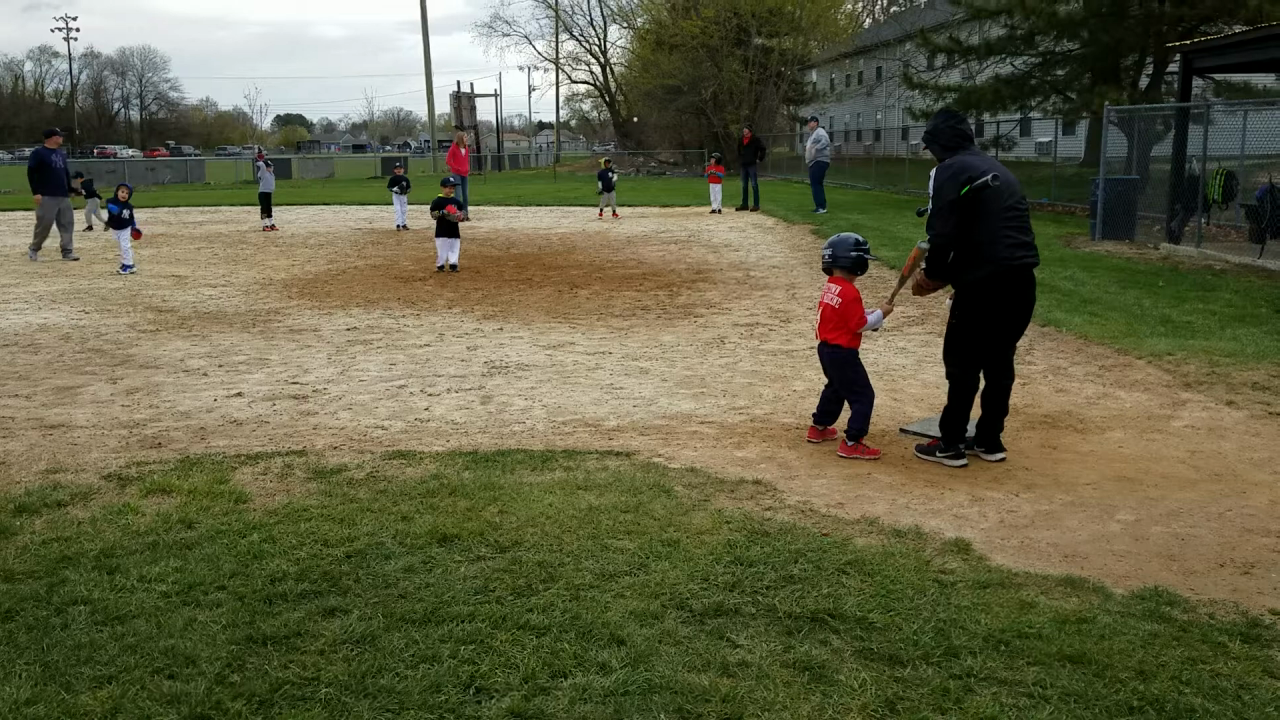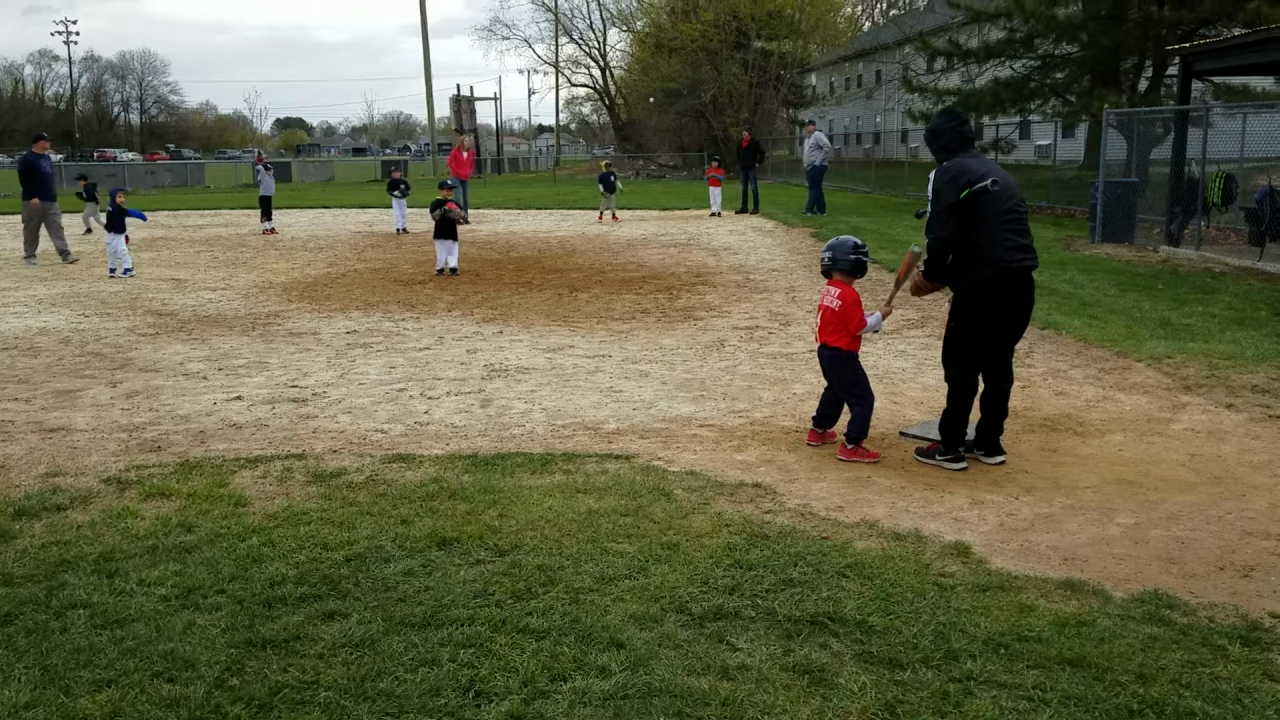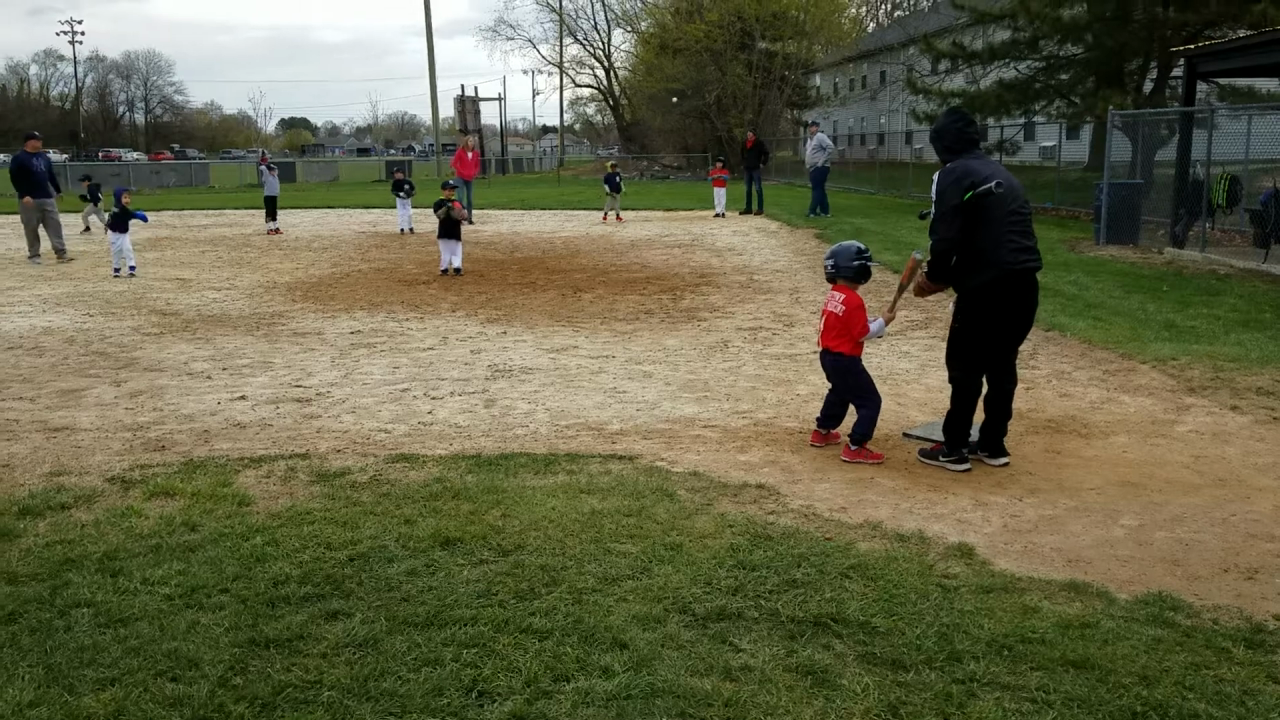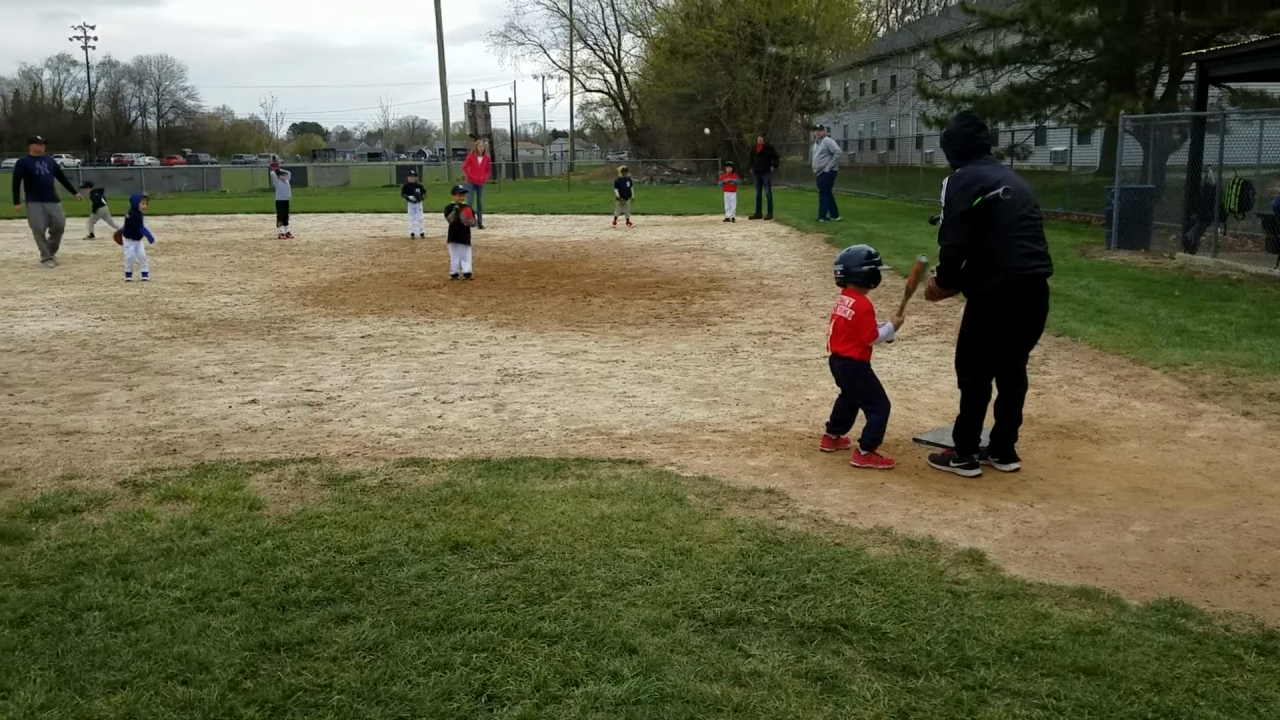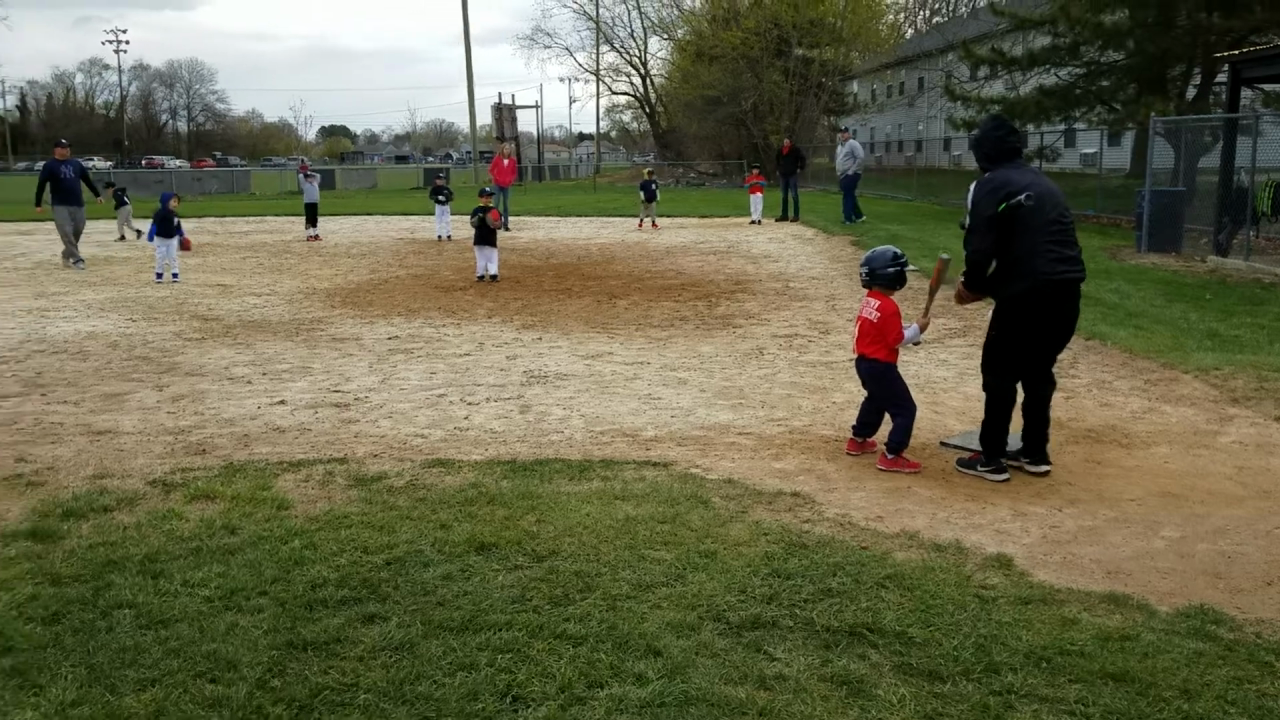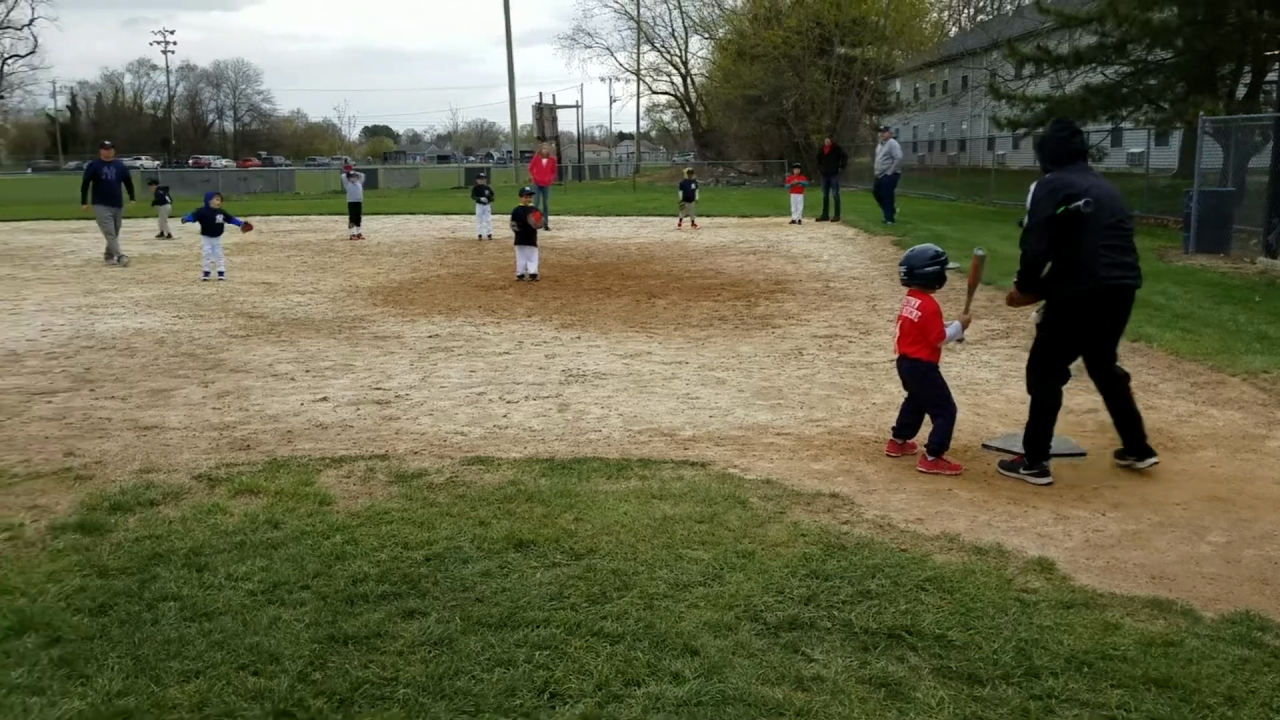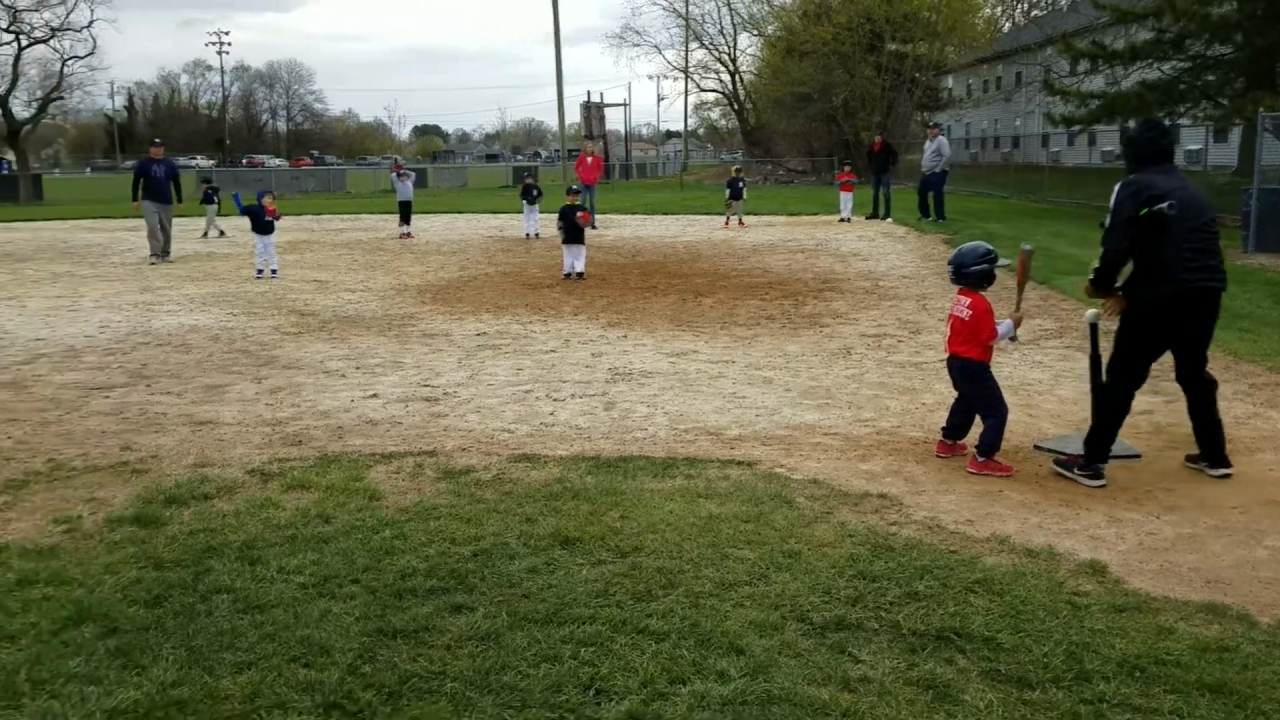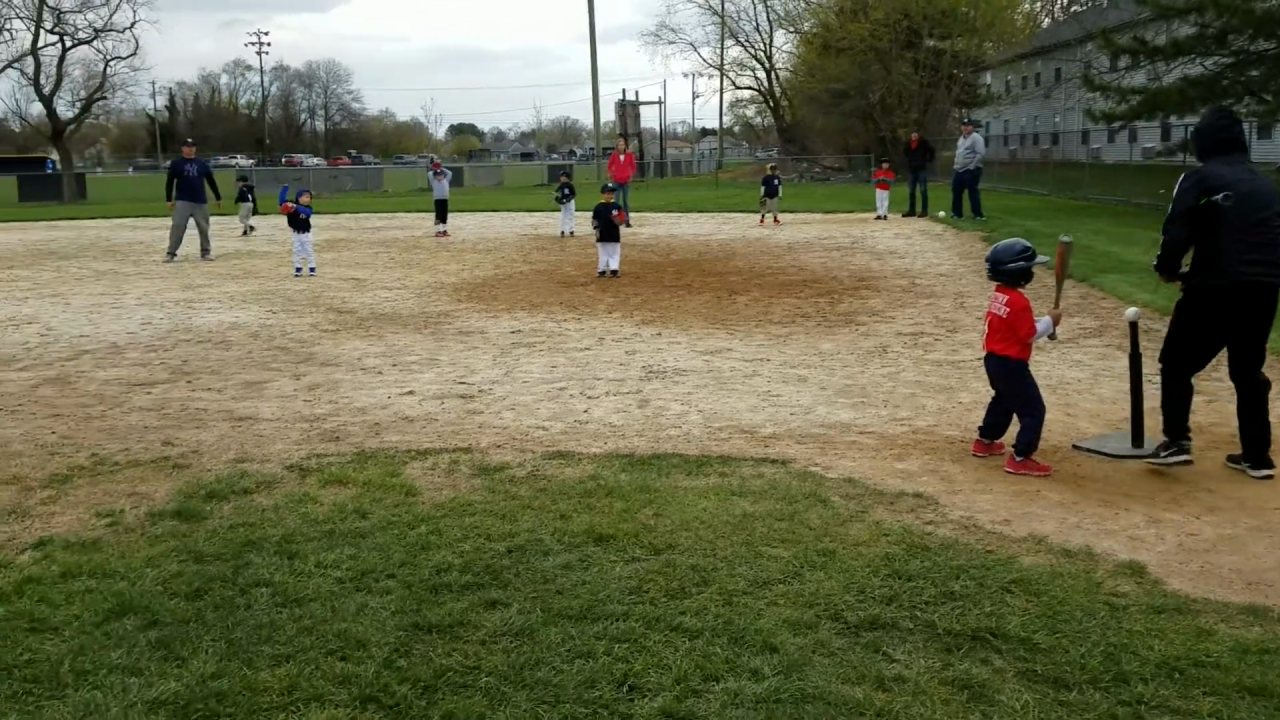
dt=0.2s
person 1, frame 1
left shoulder: (950, 170)
right shoulder: (997, 169)
left elbow: (944, 233)
left wrist: (933, 273)
right wrist: (944, 273)
left hip: (985, 282)
right hip: (1021, 278)
left knee: (963, 361)
right knee: (999, 361)
left ankle: (951, 445)
right ankle: (989, 440)
person 1, frame 2
left shoulder: (949, 173)
right shoulder: (996, 172)
left elbow: (942, 236)
left wrist: (931, 274)
right wrist: (943, 275)
left hip: (984, 285)
right hip: (1019, 281)
left knee: (962, 364)
right knee: (998, 363)
left ankle: (951, 448)
right ankle: (989, 444)
person 1, frame 3
left shoulder: (953, 174)
right shoulder: (1000, 173)
left elbow: (946, 237)
left wrist: (935, 276)
right wrist: (946, 276)
left hip: (988, 286)
right hip: (1024, 283)
left knee: (966, 366)
right knee: (1002, 365)
left ankle: (955, 450)
right ankle: (993, 445)
person 1, frame 4
left shoulder: (962, 180)
right shoulder: (1012, 179)
left elbow: (955, 242)
left wrist: (945, 280)
right wrist: (957, 281)
left hip: (997, 291)
right hip: (1034, 288)
left knee: (975, 370)
right knee: (1012, 370)
left ankle: (965, 455)
right ankle: (1003, 450)
person 1, frame 5
left shoulder: (990, 186)
right shoulder: (1044, 182)
left elbow: (980, 246)
left wrist: (972, 284)
right wrist: (987, 284)
left hip: (1026, 293)
right hip: (1066, 290)
left knee: (1000, 372)
right knee: (1038, 371)
left ankle: (992, 459)
right ankle: (1035, 452)
person 1, frame 6
left shoulder: (1050, 187)
right shoulder: (1106, 188)
left elbow: (1035, 247)
left wrist: (1025, 287)
right wrist: (1042, 289)
left hip: (1080, 295)
right hip: (1120, 291)
left knee: (1045, 372)
right knee: (1105, 367)
left ankle: (1035, 462)
right ankle: (1137, 448)
person 1, frame 7
left shoulder: (1135, 187)
right shoulder: (1194, 191)
left elbow: (1117, 246)
left wrist: (1100, 285)
right wrist: (1130, 291)
left hip: (1161, 297)
right hip: (1205, 297)
left knee: (1121, 377)
right knee: (1194, 373)
left ankle: (1092, 462)
right ankle: (1214, 456)
person 1, frame 8
left shoulder: (1198, 178)
left elbow: (1178, 234)
left wrist: (1166, 268)
left hip: (1215, 289)
left knee: (1177, 363)
right knee: (1247, 370)
left ankle: (1176, 441)
person 2, frame 1
left shoulder: (830, 286)
right shoulder: (849, 292)
right elbow: (859, 325)
left wrist: (870, 314)
right wrist: (880, 314)
left hip: (826, 348)
right hip: (842, 353)
left knee: (835, 388)
right knee: (863, 396)
left ankle: (819, 427)
right ankle: (851, 443)
person 2, frame 2
left shoulder: (828, 289)
right shoulder: (849, 294)
right elbow: (858, 327)
left wrist: (869, 316)
right wrist: (879, 316)
left hip: (826, 351)
right hip: (842, 355)
left knee: (835, 390)
right knee: (863, 399)
left ankle: (818, 430)
right ankle: (851, 447)
person 2, frame 3
left shoulder: (833, 294)
right shoulder: (853, 300)
right elbow: (862, 334)
left wrist: (874, 321)
right wrist: (882, 323)
left hip: (828, 355)
right hip: (844, 360)
left knee: (840, 392)
right knee: (870, 401)
left ankle: (822, 431)
right ankle: (855, 447)
person 2, frame 4
left shoulder: (843, 298)
right shoulder: (863, 305)
right elbow: (871, 338)
left wrist: (881, 326)
right wrist: (891, 327)
left hip: (837, 360)
right hip: (854, 364)
left knee: (850, 398)
right knee: (879, 406)
left ankle: (832, 436)
right ankle: (865, 453)
person 2, frame 5
left shoulder: (869, 300)
right shoulder: (888, 307)
right elbow: (897, 340)
left wrist: (909, 328)
right wrist: (917, 329)
left hip: (864, 362)
right hip: (880, 366)
left knee: (876, 400)
right knee: (905, 409)
left ankle: (858, 439)
right ankle: (891, 456)
person 2, frame 6
left shoulder: (909, 299)
right shoulder: (929, 306)
right elbow: (939, 339)
left wrist: (951, 326)
right wrist: (959, 326)
left hip: (905, 362)
right hip: (922, 366)
left knee: (916, 401)
right knee: (945, 410)
left ankle: (898, 441)
right ankle: (932, 458)
person 2, frame 7
left shoulder: (960, 298)
right shoulder: (980, 304)
right elbow: (991, 337)
left wrist: (1003, 324)
right wrist: (1011, 324)
left hip: (956, 361)
right hip: (973, 366)
left knee: (966, 401)
right knee: (996, 411)
left ankle: (948, 442)
right ankle: (982, 459)
person 2, frame 8
left shoulder: (998, 295)
right shoulder: (1018, 301)
right elbow: (1029, 335)
left wrist: (1040, 321)
right wrist: (1050, 321)
left hip: (994, 359)
right hip: (1011, 364)
left knee: (1003, 400)
right knee: (1033, 410)
left ankle: (985, 441)
right ankle: (1020, 459)
